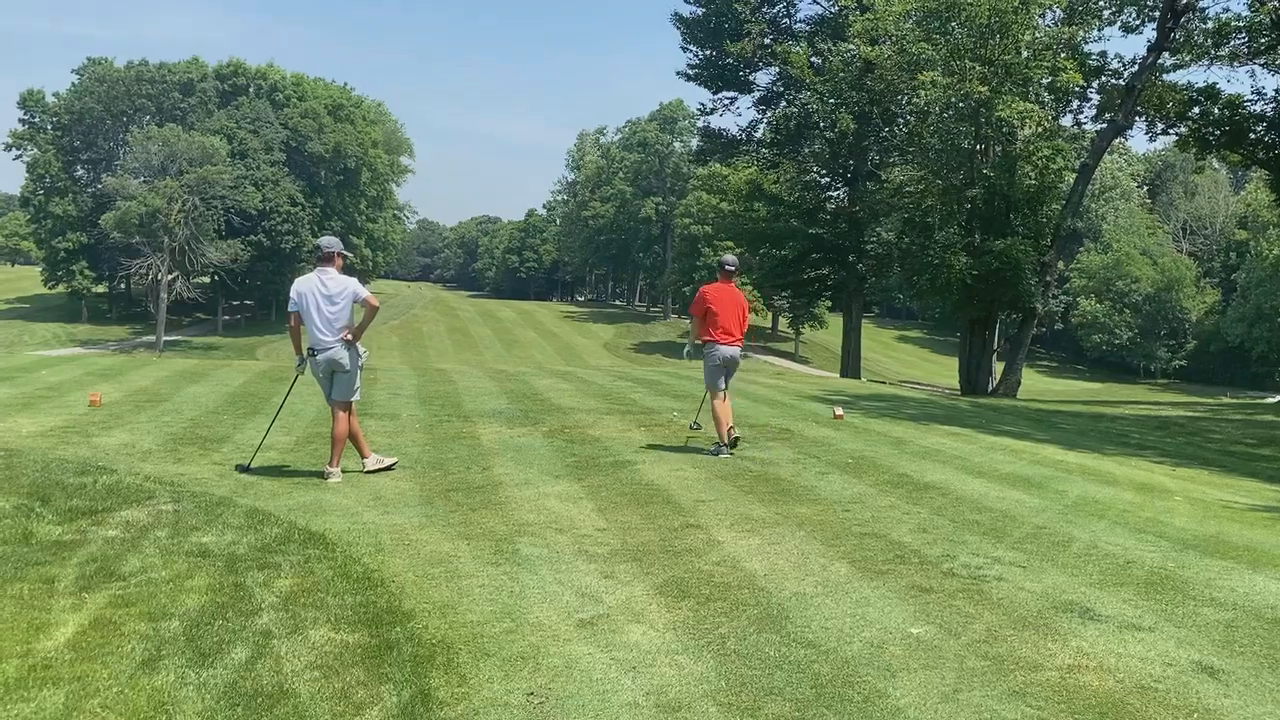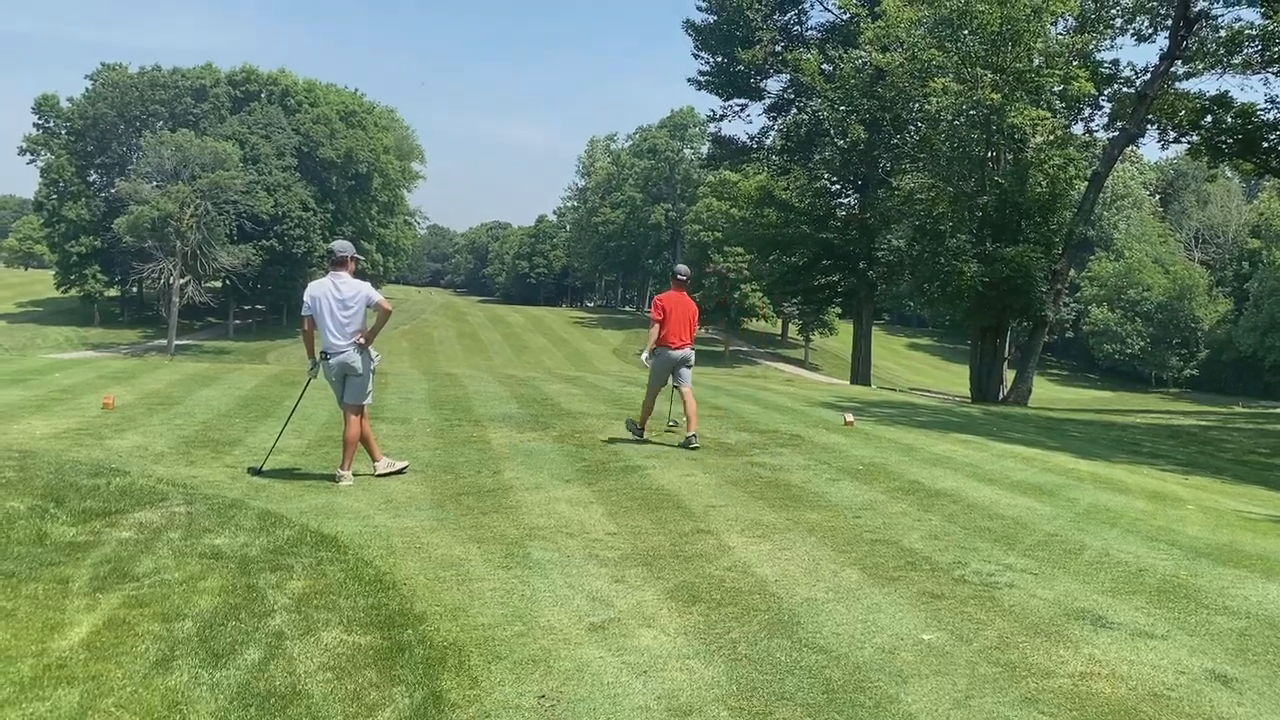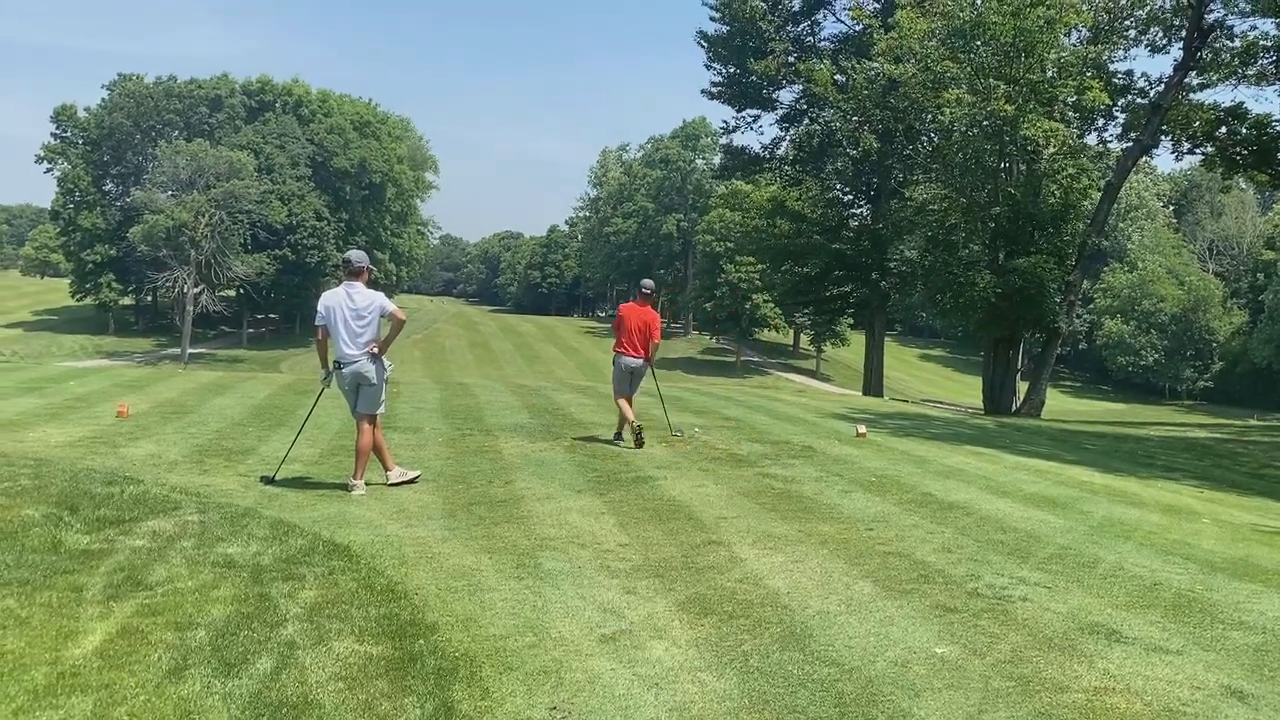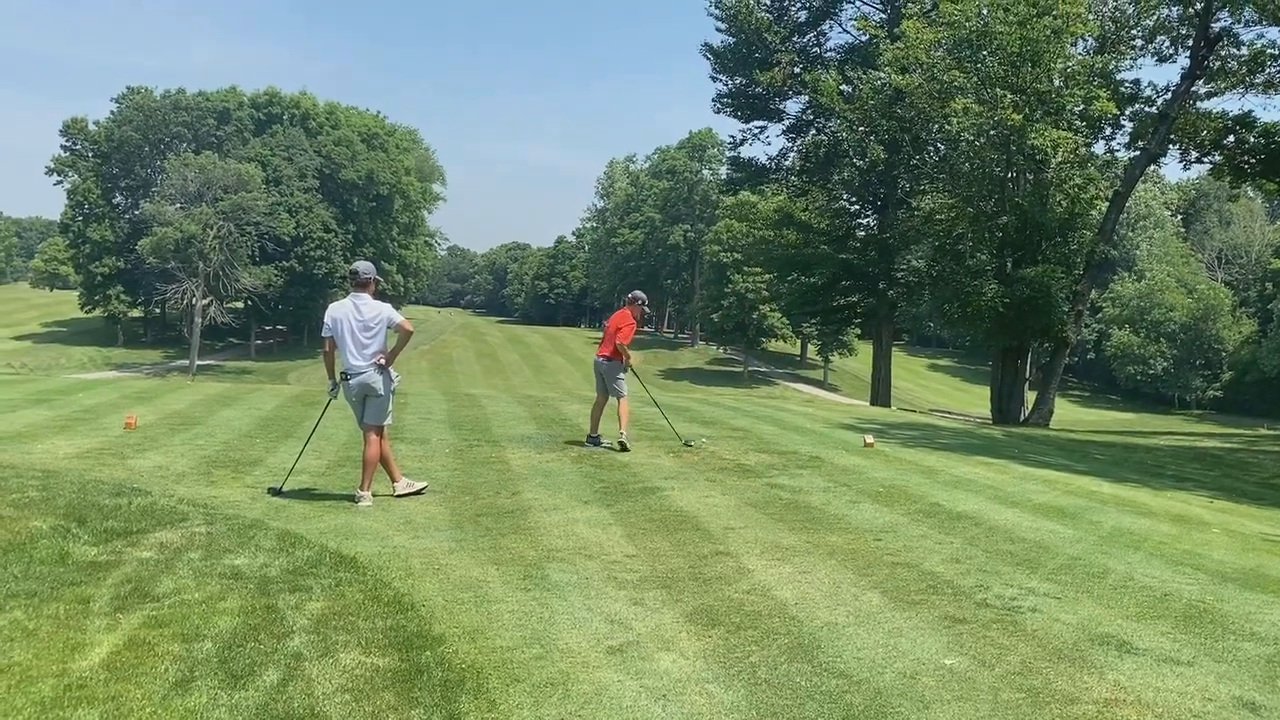
dt=0.7s
person 1, frame 1
left shoulder: (299, 284)
right shoulder: (347, 283)
left elbow: (293, 324)
right elbow: (374, 304)
left wrist: (299, 356)
right wrist: (358, 332)
left hip: (317, 356)
right hip: (344, 352)
left knee: (346, 408)
right knee: (342, 411)
left ankle: (368, 458)
right ankle: (333, 468)
person 1, frame 2
left shoulder: (313, 288)
right shoulder: (360, 287)
left elbow: (307, 328)
right elbow: (386, 308)
left wrist: (311, 359)
right wrist: (371, 336)
left hip: (330, 359)
right hip: (357, 355)
left knee: (358, 412)
right knee: (354, 414)
left ankle: (379, 461)
right ankle: (344, 471)
person 1, frame 3
left shoulder: (327, 298)
right shoulder: (374, 297)
left elbow: (320, 338)
right elbow: (400, 317)
left wrist: (325, 369)
right wrist: (384, 346)
left hip: (343, 368)
right hip: (370, 364)
left knee: (371, 421)
right knee: (367, 423)
left ankle: (391, 470)
right ankle: (357, 480)
person 1, frame 4
left shoulder: (334, 309)
right shoulder: (381, 309)
left elbow: (328, 349)
right elbow: (408, 329)
left wrist: (332, 380)
right wrist: (392, 357)
left hip: (350, 380)
right hip: (377, 376)
left knee: (378, 432)
right knee: (374, 434)
left ankle: (399, 481)
right ankle: (364, 491)
person 2, frame 1
left shoulder: (706, 292)
right shoulder: (741, 297)
left elbow: (696, 322)
right elbow: (744, 327)
left wrist: (690, 344)
left hip: (715, 348)
right hip: (735, 349)
left knee: (716, 396)
right knee: (722, 393)
left ankle: (723, 444)
right ankle: (731, 430)
person 2, frame 2
left shoulder: (661, 299)
right shoulder: (692, 304)
left elbow: (655, 326)
right elbow: (693, 332)
left wrist: (647, 350)
left hip: (665, 351)
right hip: (686, 352)
left knee: (653, 390)
right knee: (687, 393)
left ankle: (640, 428)
right ankle: (691, 435)
person 2, frame 3
left shoulder: (623, 309)
right shoulder: (654, 317)
right elbow: (655, 342)
right wrist: (651, 358)
left hip: (622, 358)
right hip: (641, 361)
left knee: (620, 397)
right knee: (628, 396)
left ankle: (634, 424)
right ankle: (619, 433)
person 2, frame 4
left shoulder: (617, 315)
right shoulder: (630, 321)
right elbow: (619, 343)
left wrist: (623, 359)
right wrist: (629, 358)
left hip: (600, 359)
right hip: (611, 362)
left knee: (601, 398)
right knee: (622, 398)
left ankle: (593, 436)
right ankle: (623, 434)
